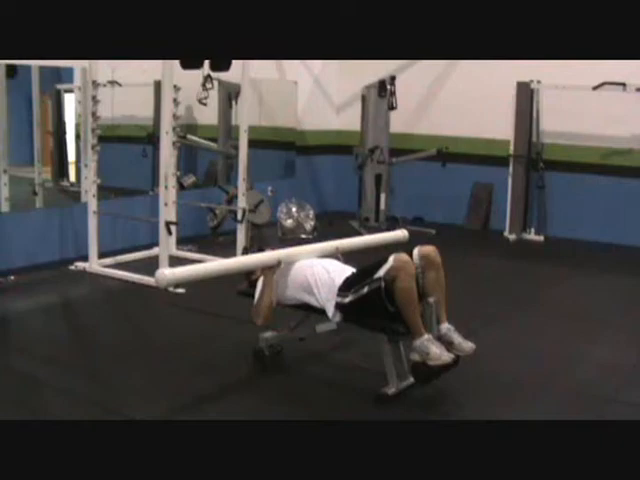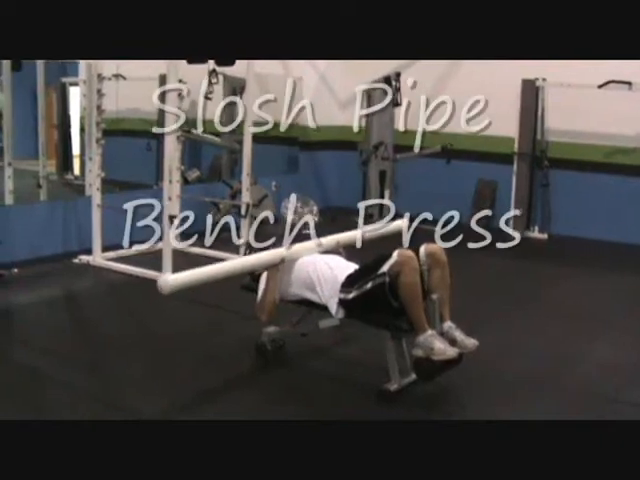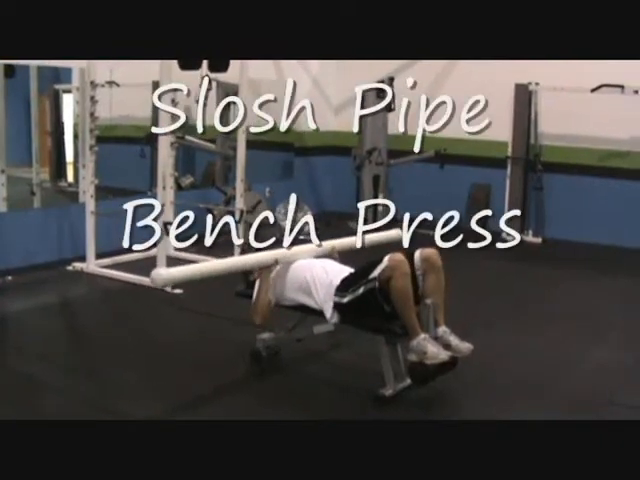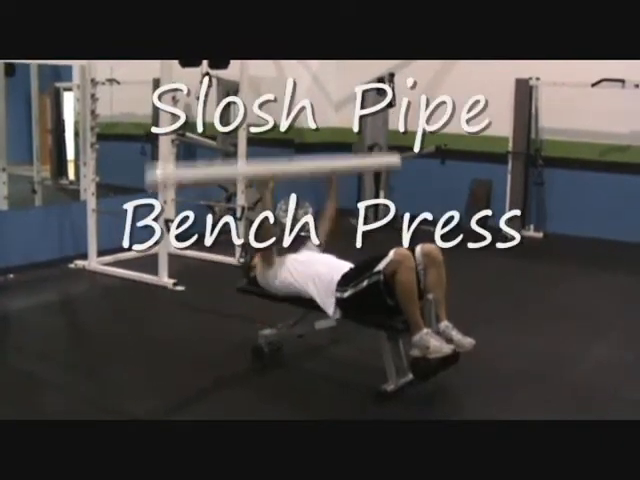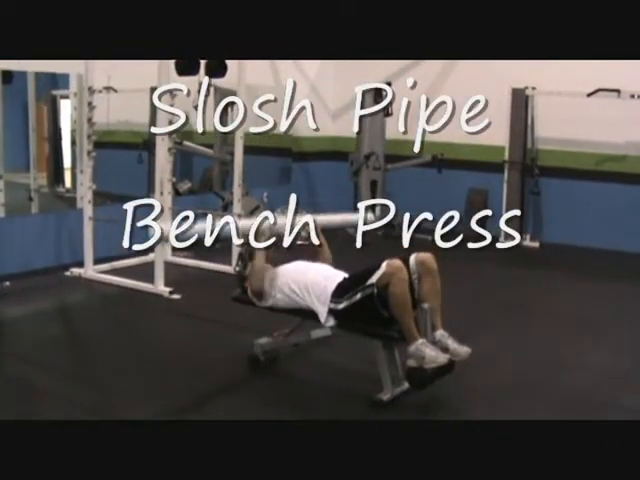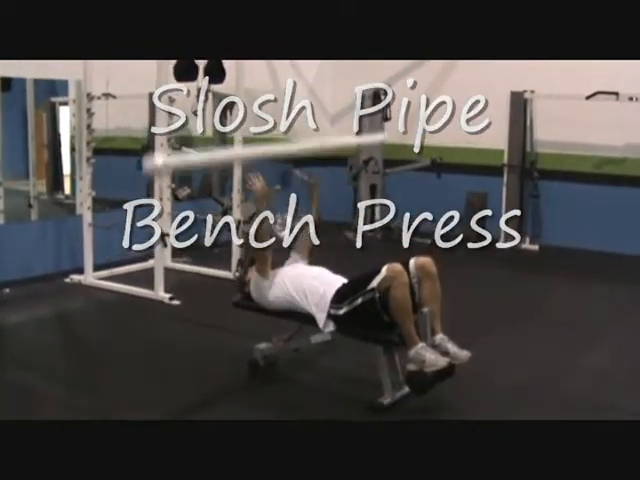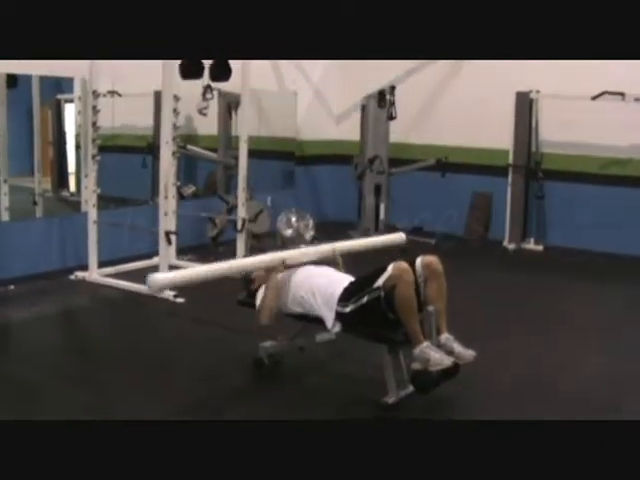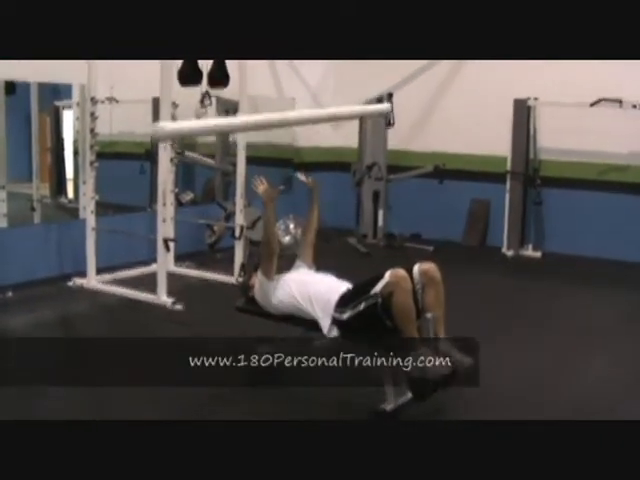
dt=0.7s
person 1, frame 1
left shoulder: (294, 265)
right shoulder: (268, 279)
right elbow: (261, 319)
left wrist: (337, 255)
right wrist: (269, 273)
left hip: (356, 282)
right hip: (343, 296)
left knee: (429, 254)
right knee: (401, 264)
left ankle: (443, 331)
right ankle: (421, 342)
person 1, frame 2
left shoulder: (295, 261)
right shoulder: (271, 276)
right elbow: (264, 315)
left wrist: (338, 251)
right wrist: (272, 269)
left hip: (359, 280)
right hip: (346, 293)
left knee: (434, 252)
right knee: (405, 259)
left ankle: (446, 328)
right ankle: (425, 338)
person 1, frame 3
left shoulder: (292, 266)
right shoulder: (267, 280)
right elbow: (259, 319)
left wrist: (333, 257)
right wrist: (265, 272)
left hip: (354, 285)
right hip: (341, 297)
left knee: (429, 256)
right knee: (396, 263)
left ankle: (441, 333)
right ankle: (418, 342)
person 1, frame 4
left shoulder: (301, 257)
right shoulder: (269, 274)
left elbow: (325, 225)
right elbow: (265, 243)
left wrist: (333, 185)
right wrist: (267, 200)
left hip: (354, 280)
right hip: (342, 291)
left knee: (430, 252)
right knee: (401, 258)
left ankle: (444, 328)
right ankle: (420, 339)
person 1, frame 5
left shoulder: (285, 272)
right shoulder: (260, 290)
left elbow: (327, 261)
right elbow: (257, 286)
left wrist: (317, 231)
right wrist: (259, 247)
left hip: (348, 288)
right hip: (336, 301)
left knee: (425, 261)
right knee: (394, 268)
left ankle: (439, 336)
right ankle: (416, 347)
person 1, frame 6
left shoulder: (290, 269)
right shoulder: (262, 288)
left elbow: (308, 232)
right elbow: (261, 247)
left wrist: (314, 189)
right wrist: (262, 201)
left hip: (347, 294)
right hip: (336, 305)
left knee: (425, 265)
right knee: (395, 272)
left ankle: (438, 340)
right ankle: (416, 353)
person 1, frame 7
left shoulder: (295, 276)
right shoulder: (266, 292)
right elbow: (264, 320)
left wrist: (336, 257)
right wrist: (274, 274)
left hip: (353, 291)
right hip: (343, 306)
left knee: (431, 263)
right knee: (401, 270)
left ankle: (443, 339)
right ankle: (421, 349)
person 1, frame 8
left shoulder: (296, 277)
right shoulder: (266, 293)
left elbow: (308, 240)
right elbow: (269, 251)
left wrist: (314, 196)
right wrist: (269, 205)
left hip: (353, 298)
left knee: (428, 271)
right knee: (398, 278)
